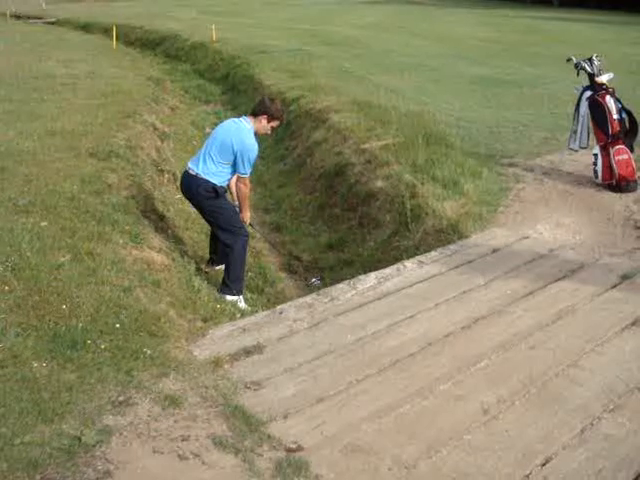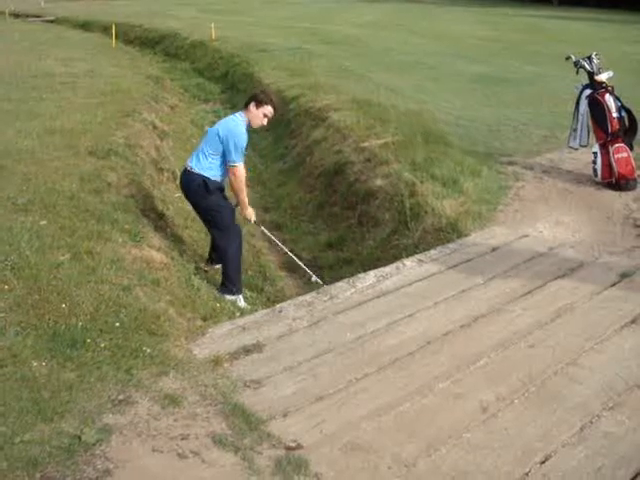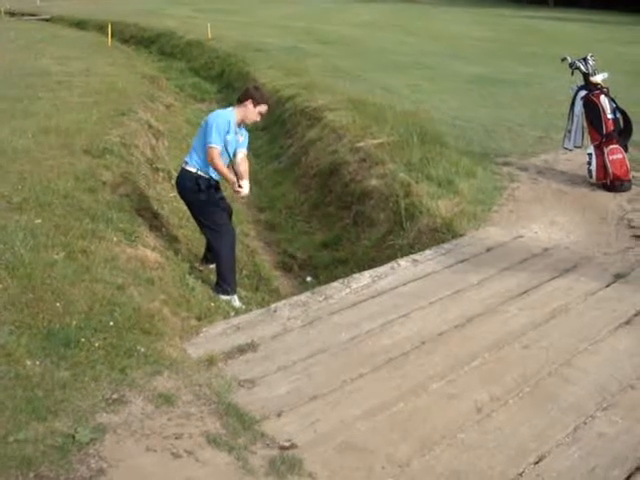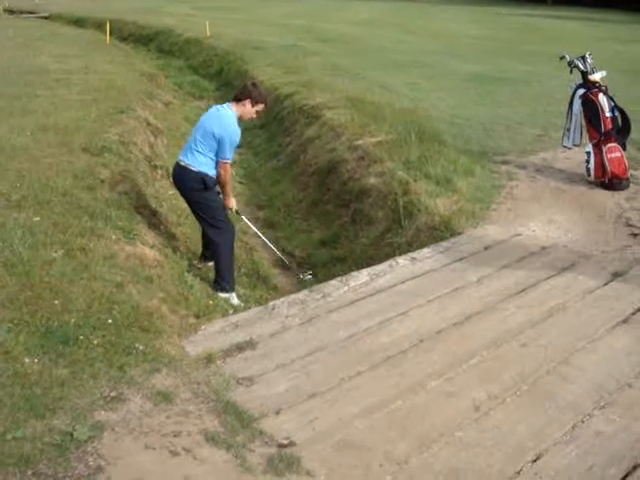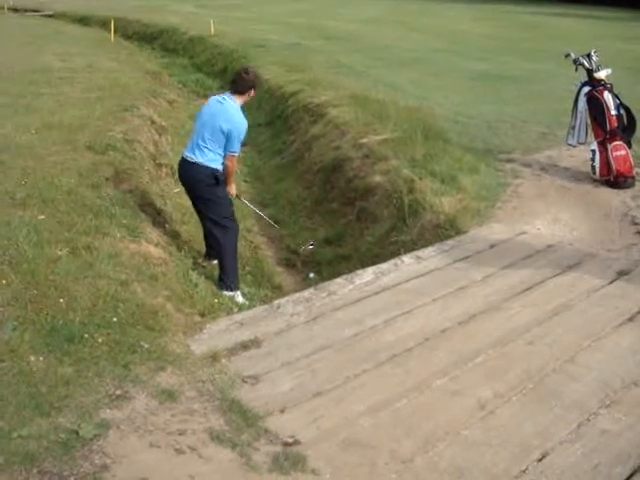
dt=0.4s
person 1, frame 1
left shoulder: (231, 123)
right shoulder: (248, 144)
right elbow: (243, 183)
left wrist: (236, 204)
right wrist: (244, 211)
left hip: (190, 179)
right hip: (204, 188)
left knee: (224, 217)
right knee: (239, 235)
left ankle: (217, 260)
right ankle: (232, 291)
person 1, frame 2
left shoulder: (235, 123)
right shoulder: (237, 131)
left elbow: (239, 169)
right elbow: (234, 174)
left wrist: (244, 201)
right wrist: (245, 207)
left hip: (194, 177)
right hip: (200, 183)
left knee: (226, 214)
right knee: (231, 233)
left ankle: (216, 259)
right ankle: (231, 290)
person 1, frame 3
left shoulder: (242, 131)
right shoulder: (219, 119)
left elbow: (241, 159)
right elbow: (213, 157)
left wrist: (244, 180)
right wrist: (232, 181)
left hip: (208, 181)
right hip: (194, 181)
left knee: (224, 214)
right knee: (225, 232)
left ankle: (210, 258)
right ankle: (226, 290)
person 1, frame 4
left shoulder: (218, 111)
right shoulder: (231, 128)
right elbow: (224, 169)
left wrist: (223, 194)
right wrist: (228, 196)
left hip: (184, 171)
right hip: (195, 179)
left knee: (213, 214)
right knee: (224, 229)
left ankle: (208, 255)
right ankle: (224, 287)
person 1, frame 5
left shoulder: (213, 101)
right shoulder: (238, 121)
right elbow: (230, 160)
right wrist: (230, 184)
left hip: (186, 166)
right hip: (204, 174)
left knee: (210, 214)
right knee: (227, 227)
left ankle: (212, 254)
right ankle: (229, 285)
